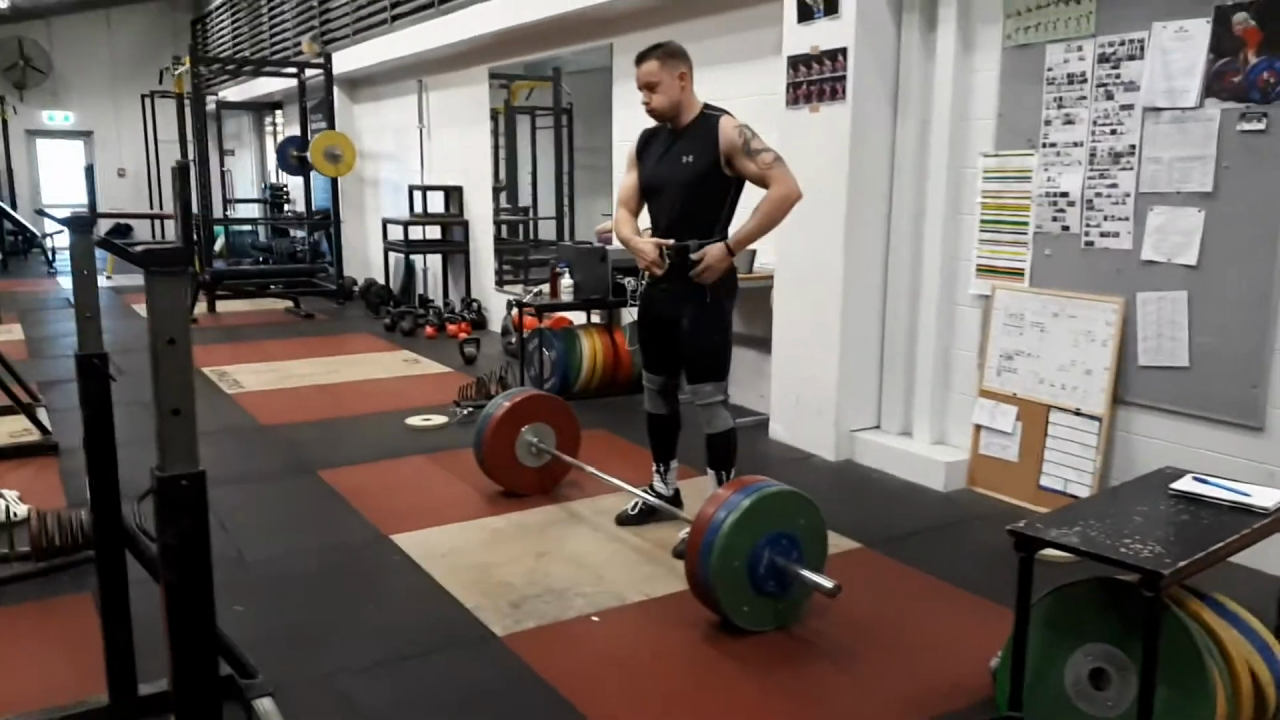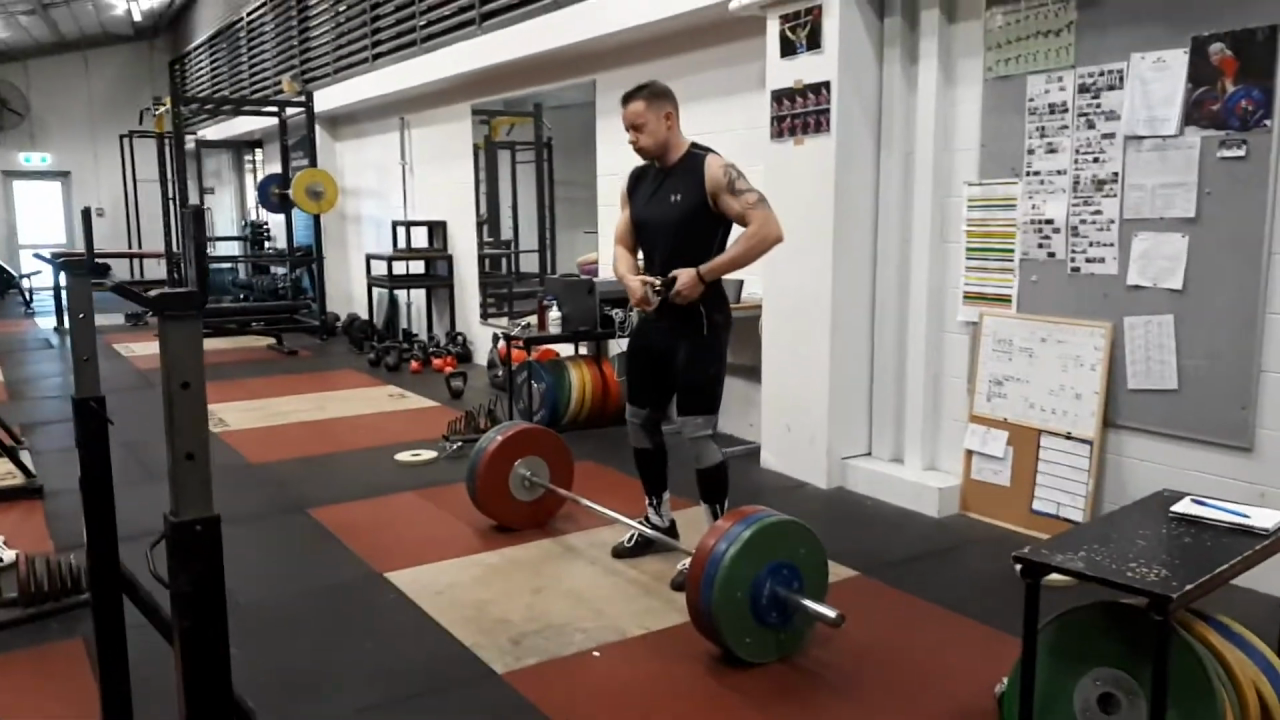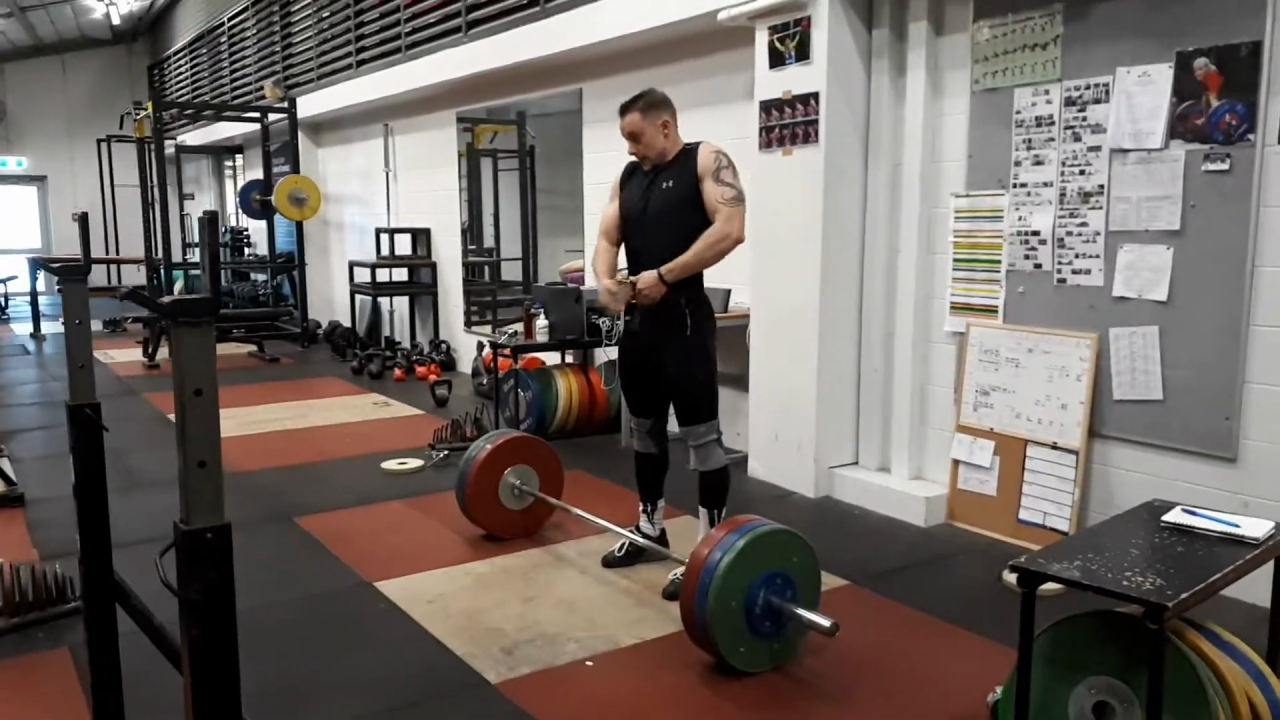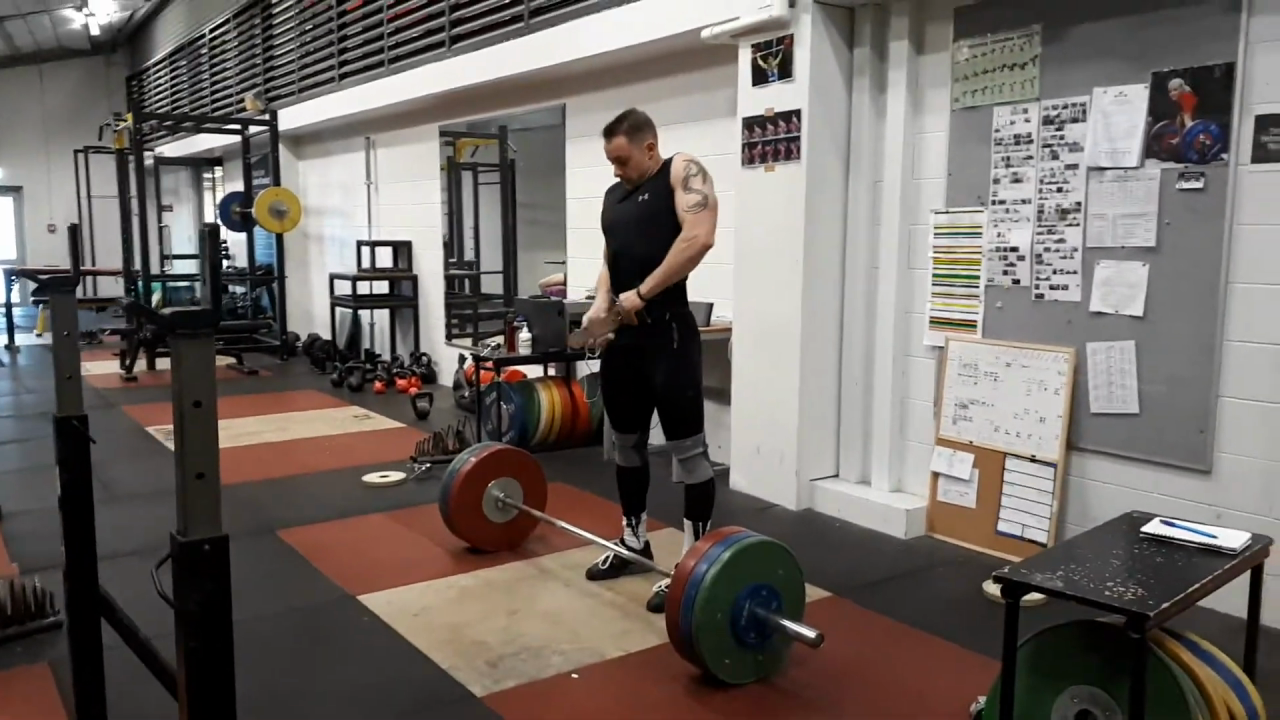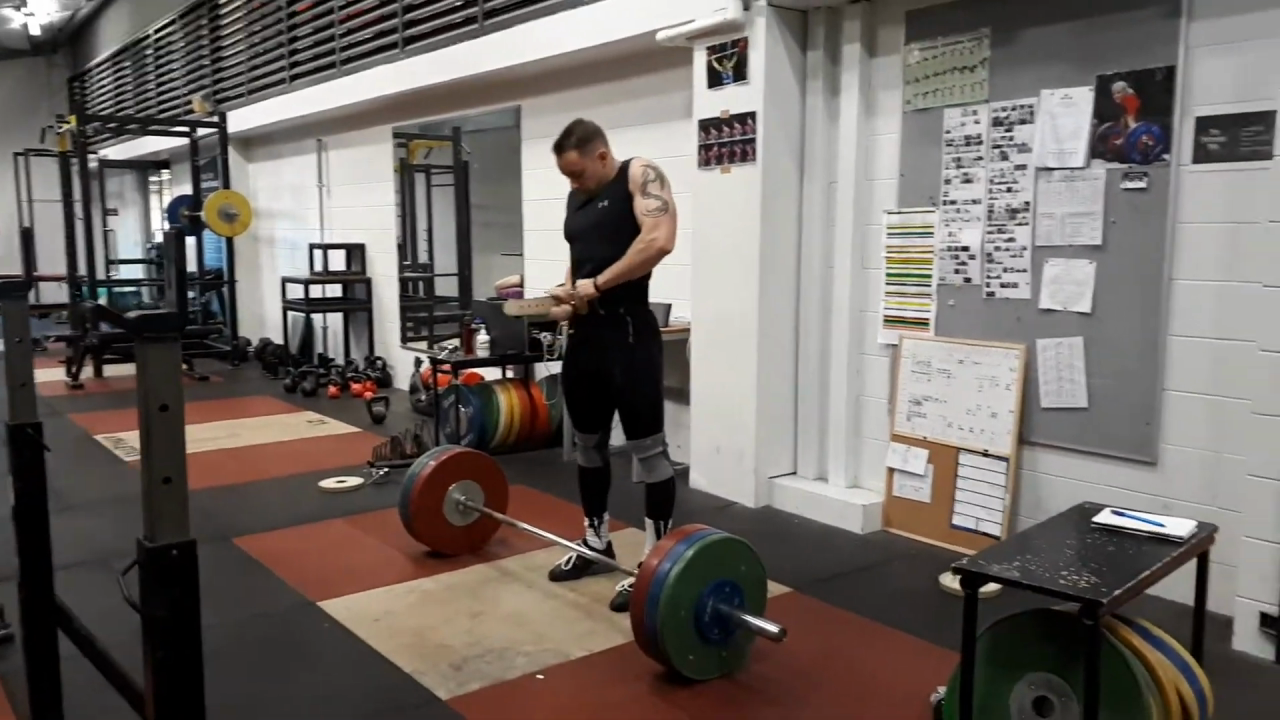
dt=0.4s
person 1, frame 1
left shoulder: (724, 132)
right shoulder: (646, 143)
left elbow: (786, 189)
right elbow: (624, 210)
left wrist: (730, 247)
right wrist: (636, 242)
left hip: (703, 284)
right hip: (659, 282)
left knee: (708, 397)
right knee: (656, 389)
right ankle: (663, 489)
person 1, frame 2
left shoulder: (711, 170)
right shoulder: (636, 181)
left elbow: (768, 229)
right elbow: (623, 246)
left wrist: (703, 273)
right wrist: (630, 280)
left hip: (700, 319)
right hip: (654, 318)
left knee: (696, 431)
right knee: (639, 420)
right ankle: (658, 521)
person 1, frame 3
left shoulder: (707, 160)
right shoulder: (629, 177)
left elbow: (731, 230)
right elbow: (607, 238)
left wrist: (662, 276)
right wrist: (605, 279)
left hip: (684, 318)
right hip: (637, 321)
left knee: (700, 435)
right knee: (644, 429)
right ankle: (650, 529)
person 1, frame 4
left shoulder: (683, 171)
right shoulder: (615, 194)
left elbow: (699, 237)
left wrist: (643, 294)
right wrist: (601, 305)
left hip: (668, 332)
right hip: (623, 337)
left knee: (687, 448)
right knee: (626, 443)
right ankle: (634, 542)
person 1, frame 5
left shoulder: (640, 176)
right shoulder: (577, 198)
left elbow: (659, 239)
left wrist: (598, 285)
right wrist: (568, 291)
left hip: (628, 332)
right hip: (584, 334)
left knee: (646, 448)
right knee: (588, 444)
right ankle: (596, 543)
